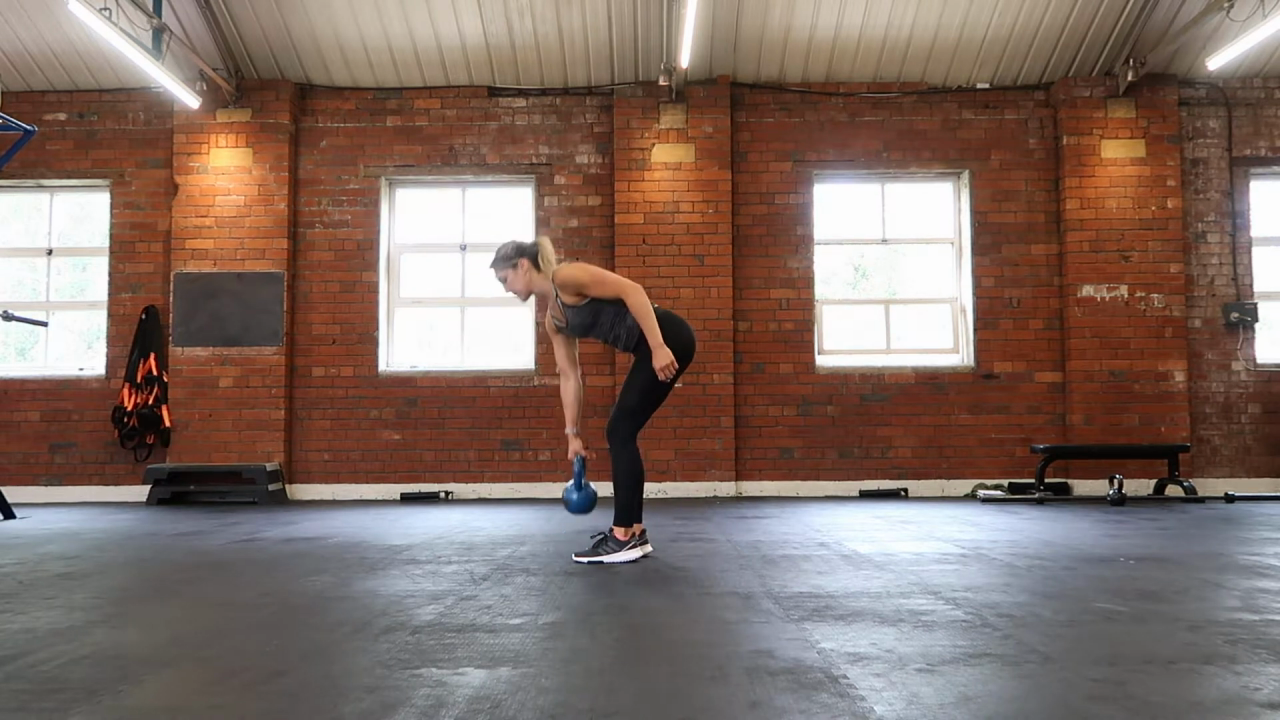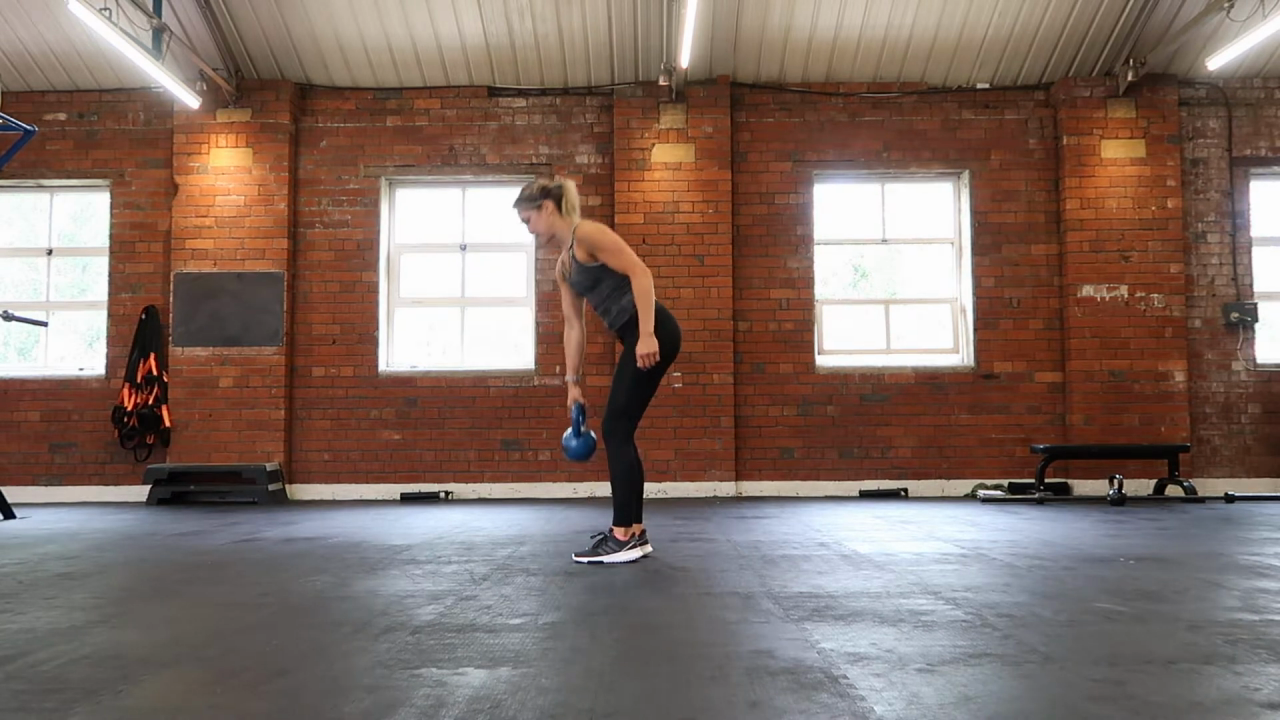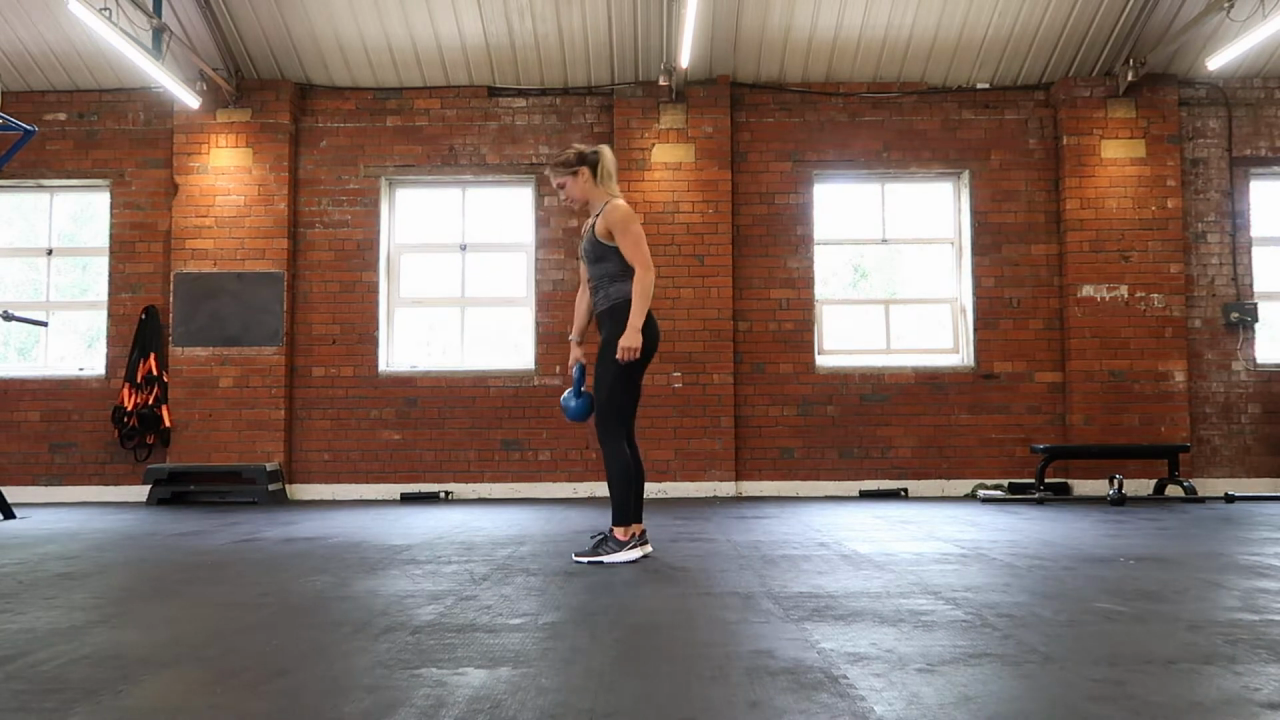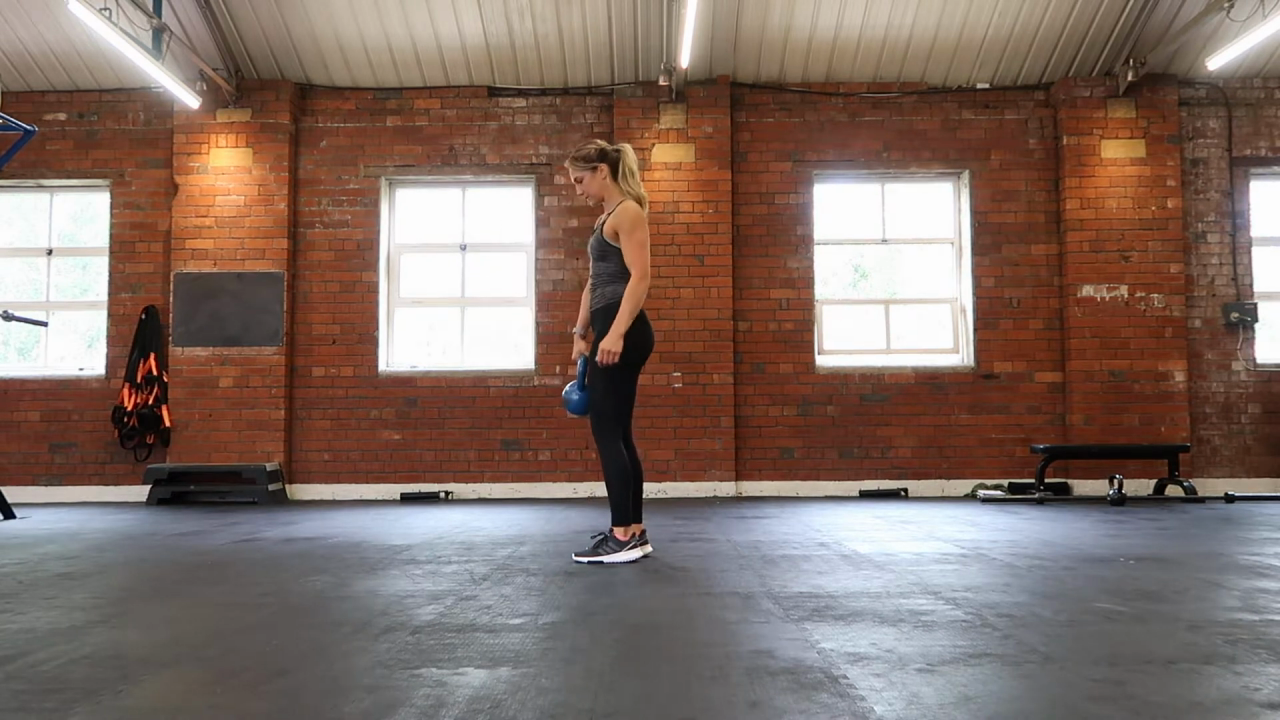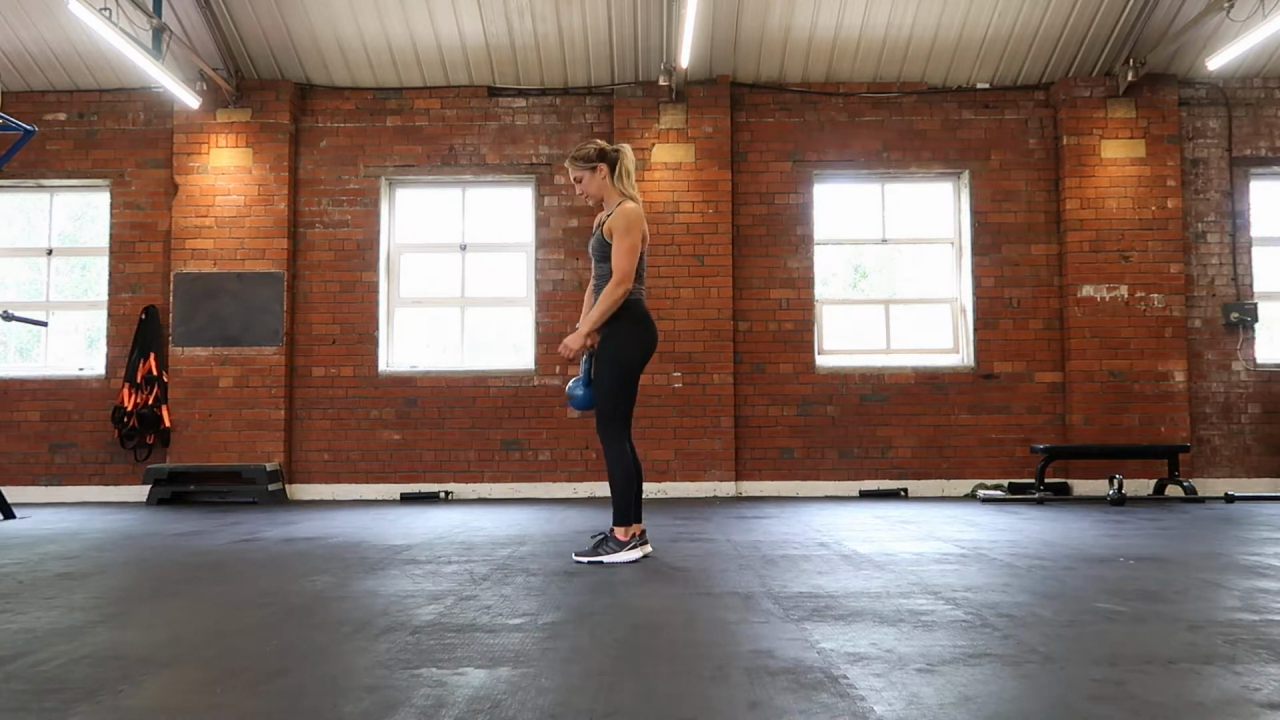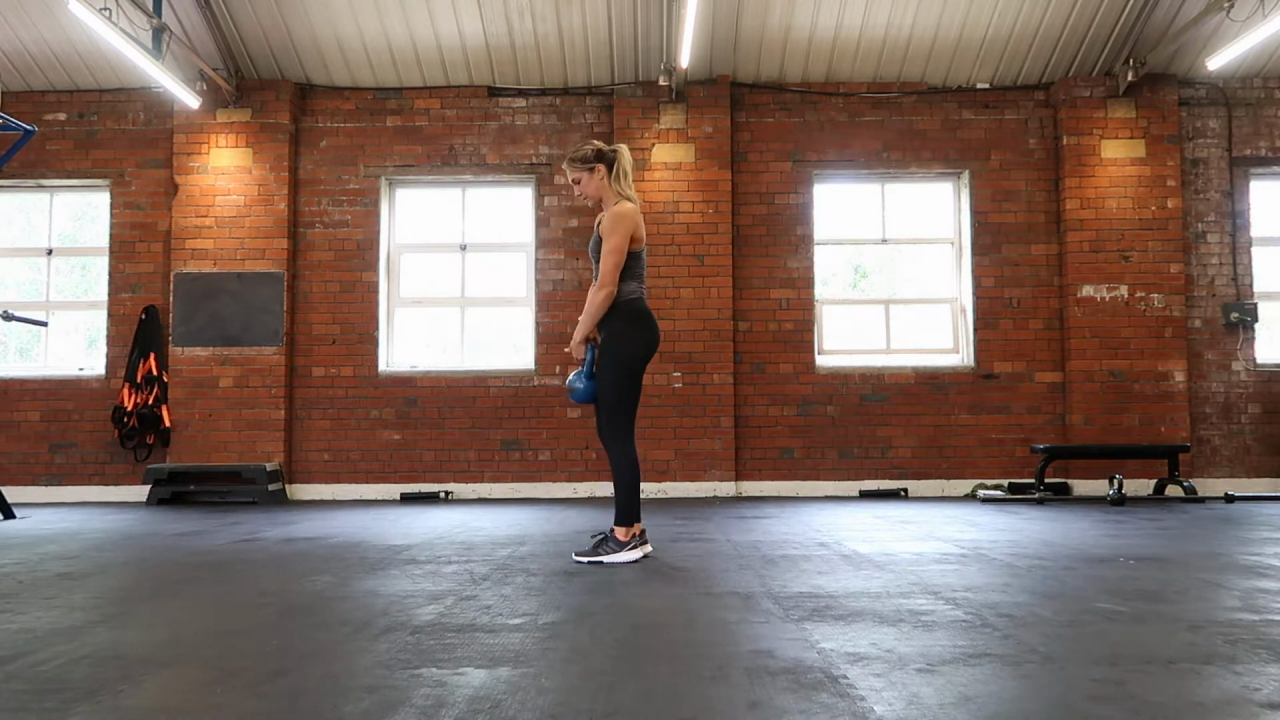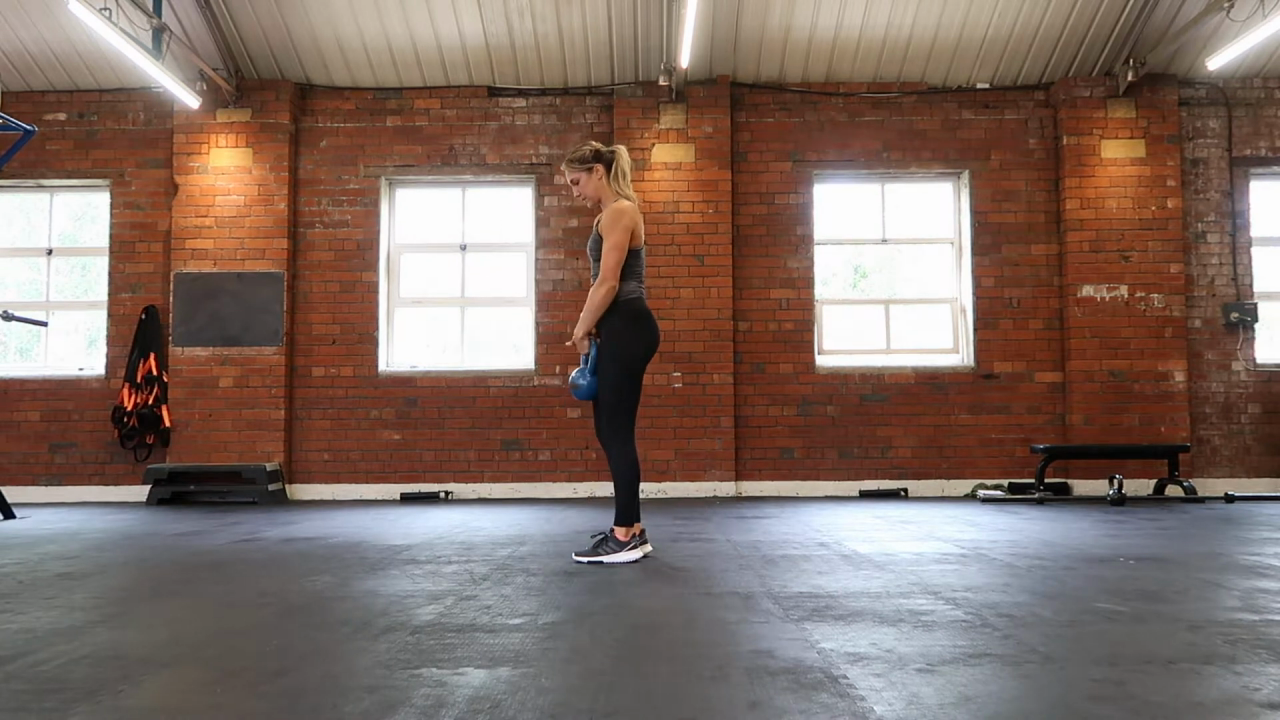
dt=0.2s
person 1, frame 1
left shoulder: (567, 276)
right shoulder: (553, 317)
left elbow: (632, 291)
right elbow: (569, 376)
left wrist: (658, 346)
right wrist: (573, 434)
left hip: (666, 338)
right hip: (649, 350)
left knee: (620, 433)
right knee: (620, 434)
left ankle: (624, 538)
right ankle: (634, 531)
person 1, frame 2
left shoulder: (589, 234)
right shoulder: (564, 264)
left elbow: (640, 275)
right elbow: (573, 325)
left wrist: (647, 336)
right wrist: (573, 382)
left hip: (652, 332)
right hip: (637, 338)
left knee: (616, 432)
right knee: (618, 434)
left ankle: (624, 537)
right ankle: (634, 532)
person 1, frame 3
left shoulder: (616, 211)
right shoulder: (590, 223)
left elbow: (644, 271)
right elbow: (587, 289)
left wrist: (634, 329)
right wrist: (575, 342)
left hip: (626, 331)
right hip: (615, 331)
left knee: (610, 431)
right knee: (619, 433)
left ankle: (624, 537)
right ankle: (634, 532)
person 1, frame 4
left shoulder: (628, 213)
right shoulder: (606, 217)
left elbow: (639, 278)
left wrist: (615, 335)
right wrist: (580, 333)
left hip: (622, 332)
right hip: (608, 330)
left knee: (606, 433)
right knee: (617, 434)
left ankle: (623, 537)
right ankle: (634, 532)
person 1, frame 5
left shoulder: (626, 214)
right shoulder: (606, 218)
left elbow: (621, 285)
left wrist: (580, 333)
right wrist: (585, 329)
left hip: (627, 331)
right hip: (618, 333)
left knee: (612, 433)
right knee: (616, 433)
left ankle: (624, 538)
right ankle: (633, 531)
person 1, frame 6
left shoulder: (622, 214)
right shoulder: (606, 217)
left elbow: (609, 286)
left wrist: (580, 335)
right wrist: (584, 328)
left hip: (629, 330)
right hip: (619, 332)
left knee: (617, 433)
right knee: (611, 432)
left ankle: (625, 537)
right ankle: (632, 530)
person 1, frame 7
left shoulder: (621, 211)
right shoulder: (606, 216)
left elbow: (609, 282)
left wrist: (582, 330)
right wrist: (588, 326)
left hip: (628, 330)
right hip: (618, 331)
left knee: (616, 432)
right knee: (609, 431)
left ankle: (624, 537)
right ankle: (632, 530)
